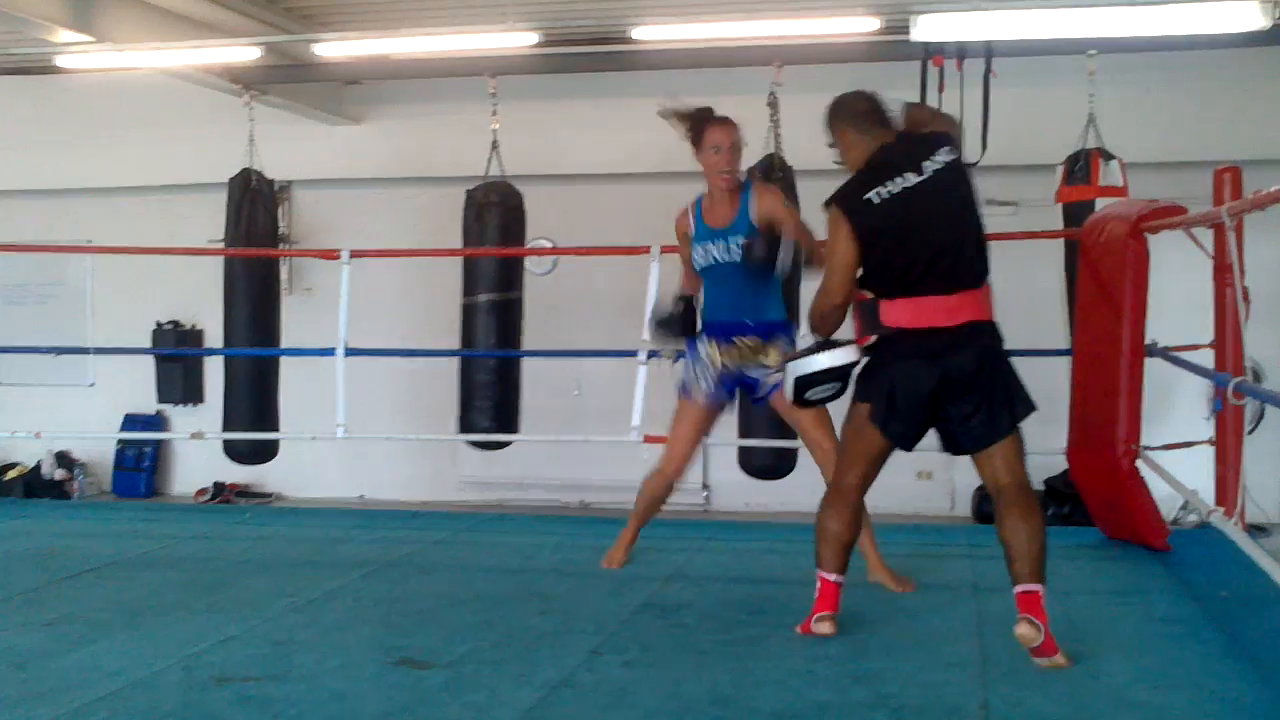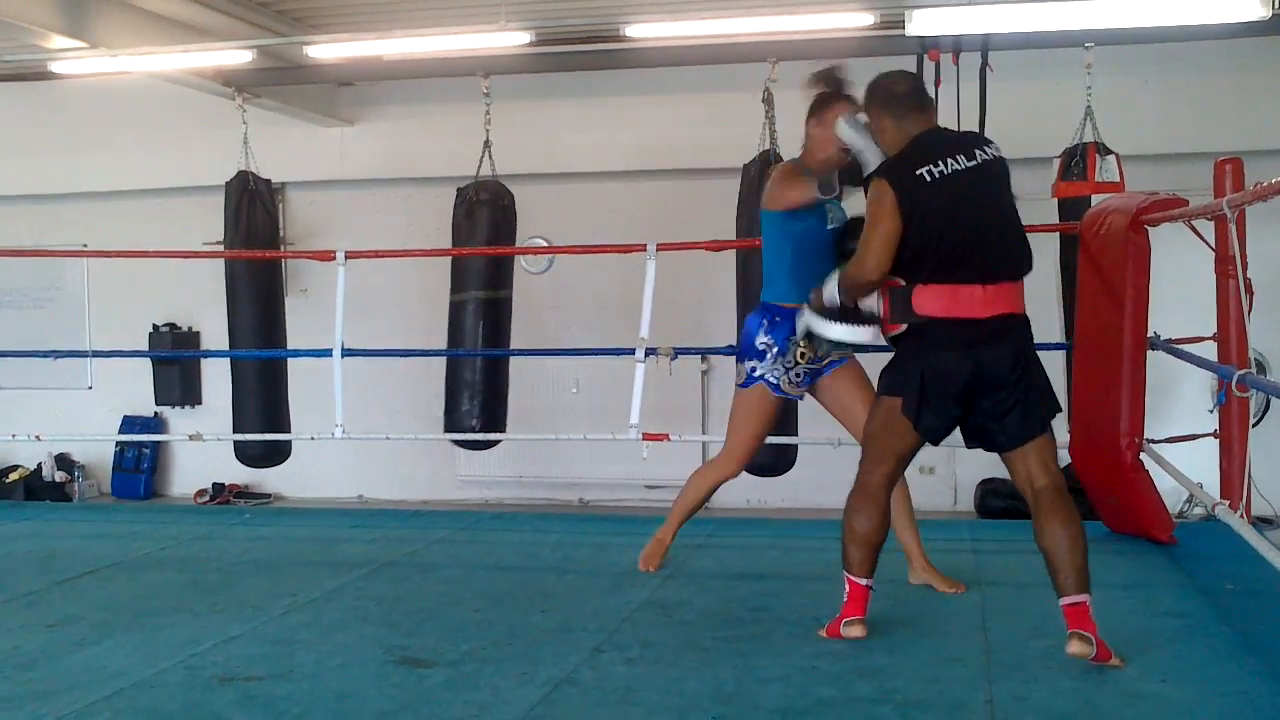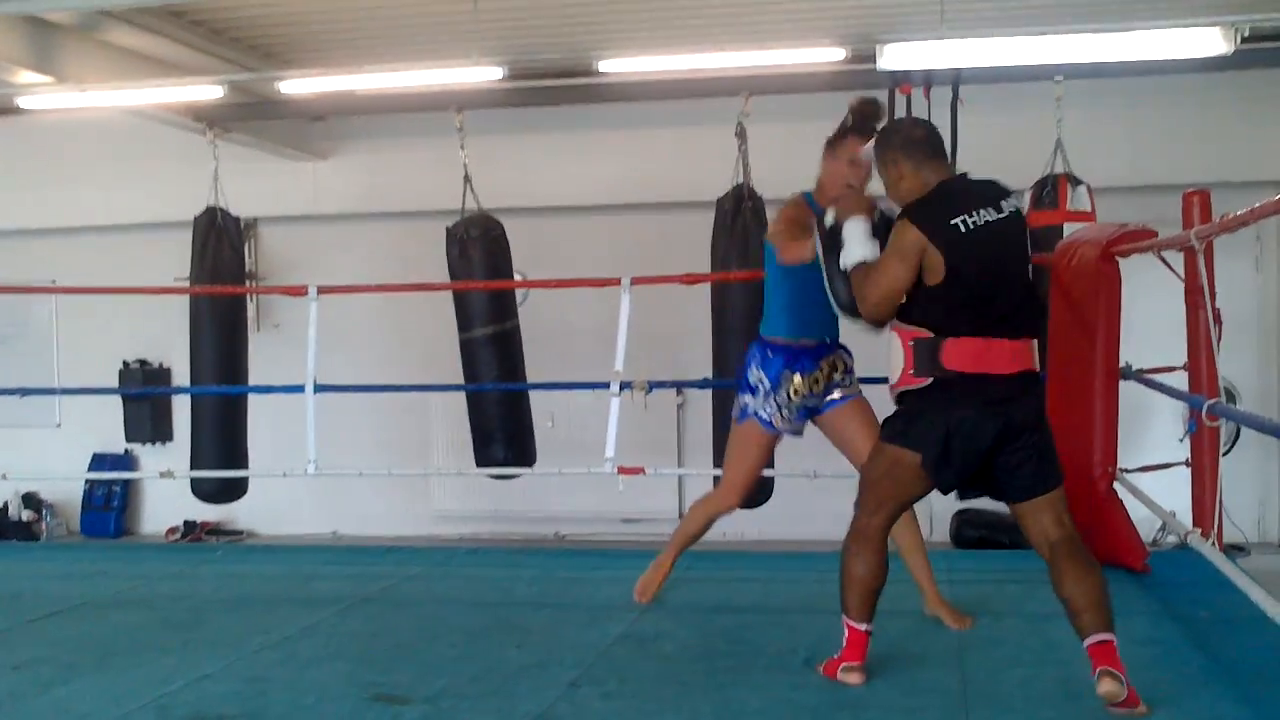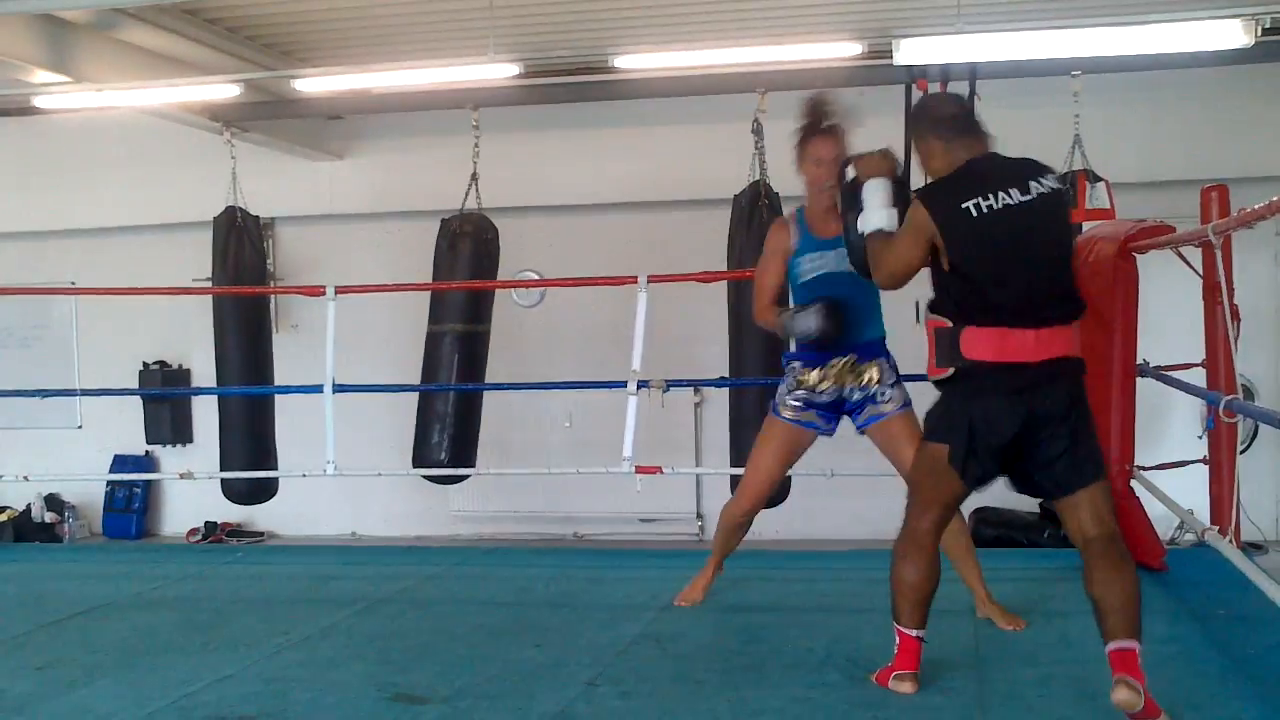
dt=1s
person 1, frame 1
left shoulder: (849, 203)
right shoulder: (943, 149)
left elbow: (833, 299)
left wrist: (815, 334)
left hip: (900, 354)
right hip: (972, 347)
left knee: (847, 483)
right knee: (1010, 485)
left ankle: (824, 608)
right ankle: (1032, 613)
person 1, frame 2
left shoulder: (893, 178)
right shoulder: (987, 151)
left elbow: (868, 273)
left wrist: (834, 293)
right wrist: (859, 140)
left hip: (931, 346)
right hip: (1004, 341)
left knee: (874, 479)
right knee: (1045, 486)
left ankle: (852, 612)
right ankle: (1081, 625)
person 1, frame 3
left shoulder: (919, 224)
right shoulder: (1005, 201)
left elbow: (873, 306)
left wrist: (855, 230)
left hip: (946, 400)
right hip: (1017, 395)
left knee: (870, 522)
right knee: (1059, 538)
left ankle: (851, 655)
right ankle: (1107, 665)
person 1, frame 4
left shoulder: (935, 204)
right shoulder: (1046, 180)
left elbow: (885, 272)
left wrist: (875, 190)
left hip: (978, 388)
right hip: (1056, 384)
left knee: (922, 525)
right knee: (1098, 533)
left ankle: (904, 663)
person 2, frame 1
left shoulder: (764, 198)
right shoulder: (688, 217)
left elbow: (814, 252)
left wrist: (777, 252)
right wrist: (682, 308)
left hip: (772, 345)
right hip: (713, 348)
left knee: (831, 454)
right knee: (672, 464)
left ankle: (873, 561)
right ankle: (627, 537)
person 2, frame 2
left shoulder: (826, 182)
right shoulder: (788, 177)
right elbow: (811, 189)
left hip: (820, 334)
right hip: (777, 332)
right knee: (734, 461)
left ankle: (919, 564)
right ankle: (664, 536)
person 2, frame 3
right shoulder: (794, 213)
right elbow: (791, 251)
left hip: (828, 367)
right hip: (777, 368)
right knee: (730, 496)
left ankle: (932, 596)
right ankle: (665, 559)
person 2, frame 4
right shoulder: (785, 231)
right elbow: (762, 310)
right wrist: (797, 322)
left hip: (871, 371)
right hip: (808, 376)
right knee: (750, 494)
left ankle: (983, 599)
right ankle: (712, 567)
